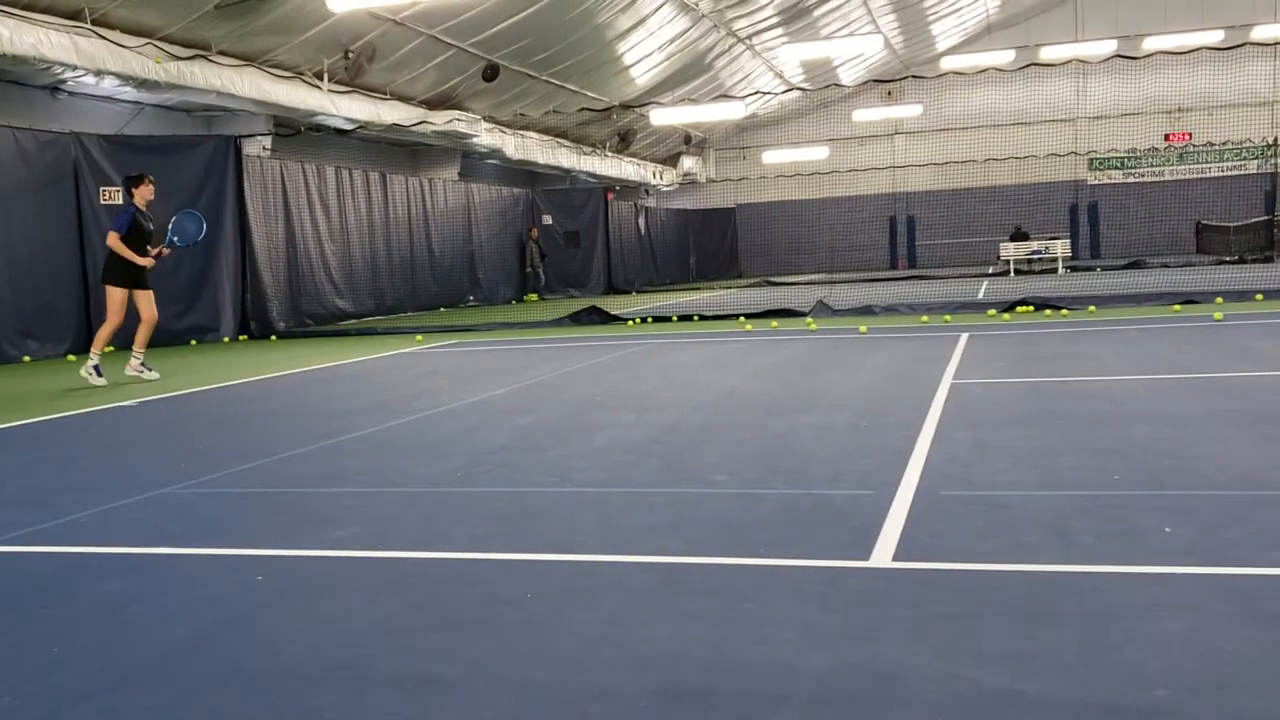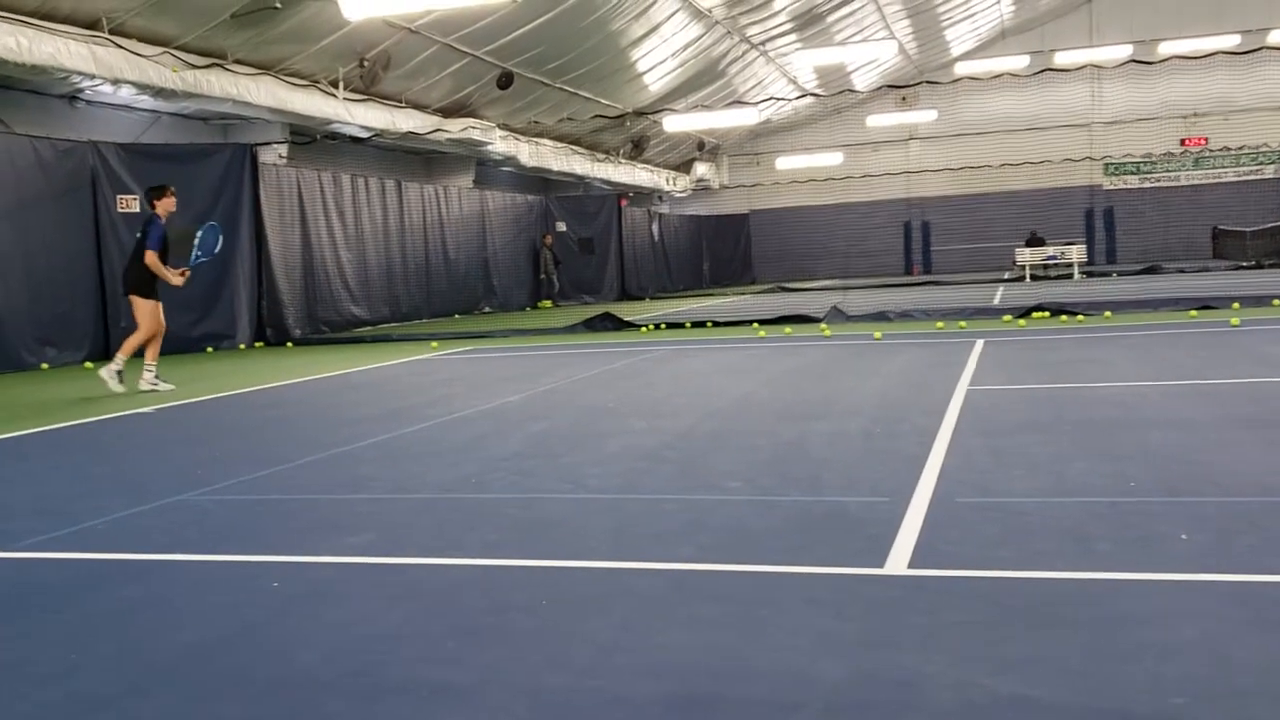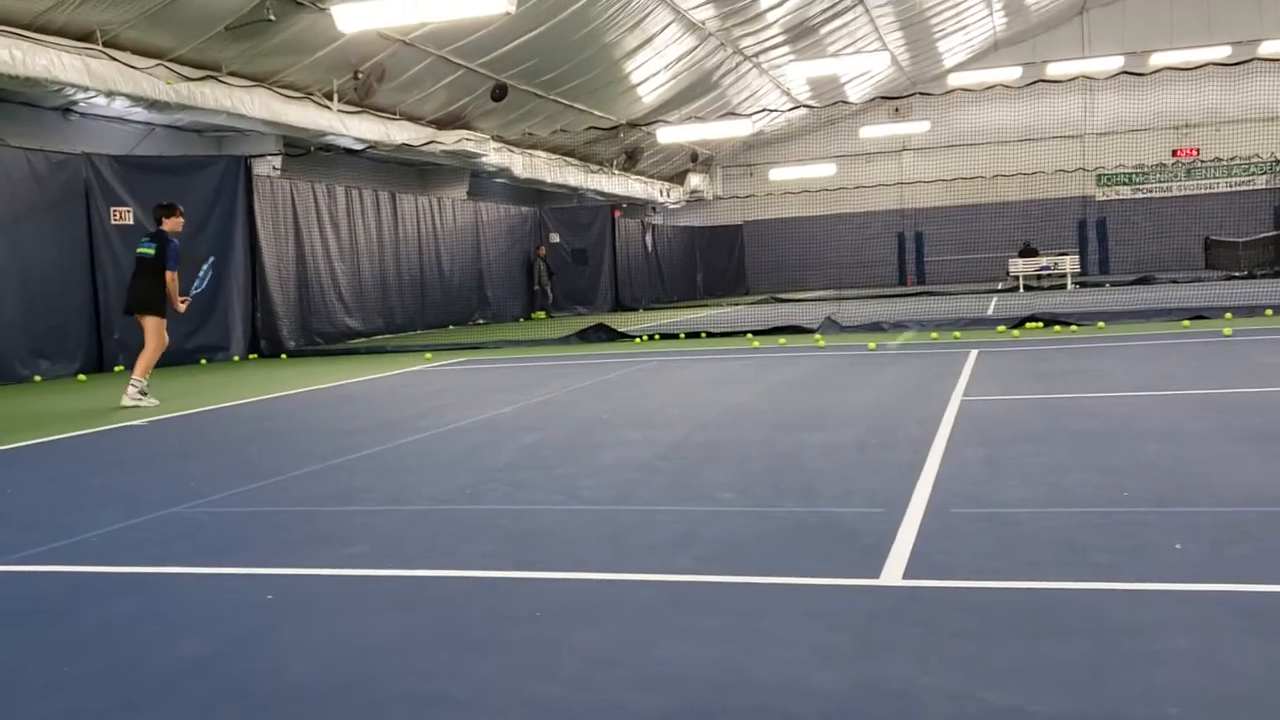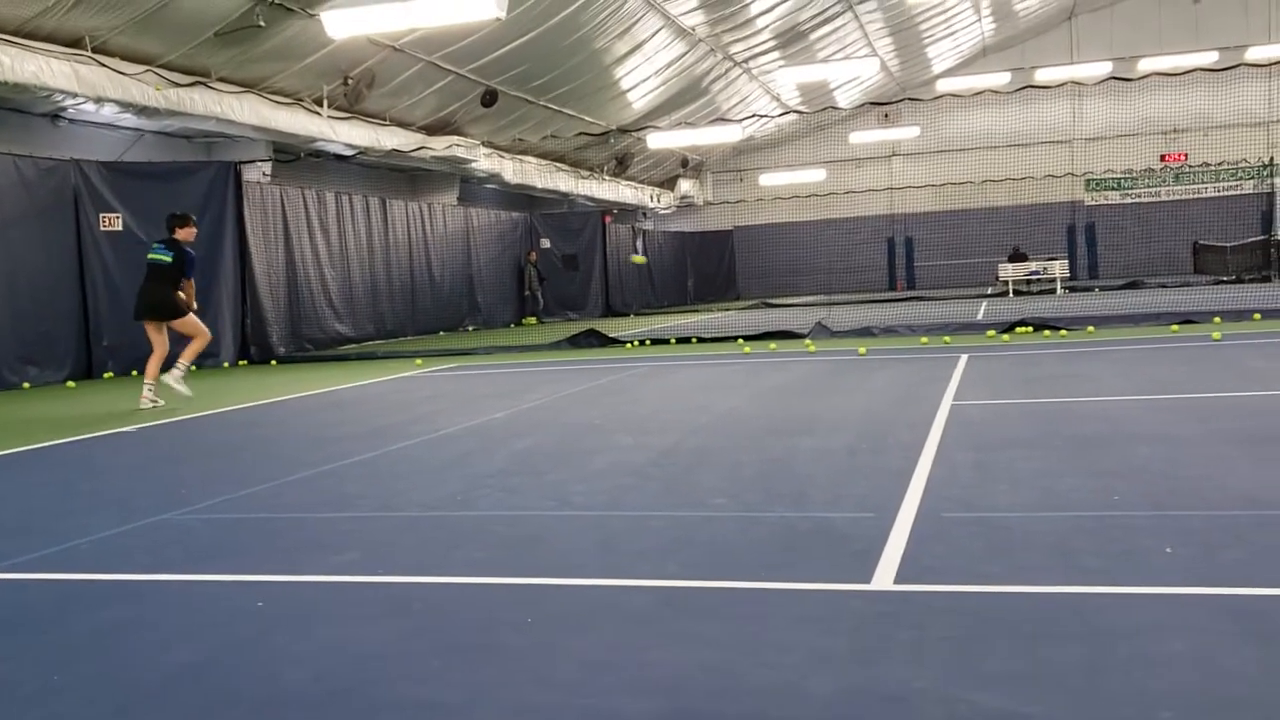
dt=0.3s
person 1, frame 1
left shoulder: (146, 215)
right shoulder: (128, 212)
right elbow: (111, 241)
left wrist: (154, 252)
right wrist: (139, 259)
left hip: (137, 273)
right hip: (119, 271)
left knee: (150, 316)
right knee: (115, 318)
left ankle: (135, 363)
right ankle: (90, 364)
person 1, frame 2
left shoulder: (158, 225)
right shoulder: (156, 225)
right elbow: (150, 259)
left wrist: (174, 272)
right wrist: (170, 279)
left hip: (146, 282)
right hip: (139, 280)
left knee: (159, 328)
right knee: (148, 329)
left ankle: (148, 377)
right ankle: (113, 368)
person 1, frame 3
left shoulder: (146, 241)
right shoulder: (170, 243)
right elbow: (170, 278)
left wrist: (173, 299)
right wrist: (176, 303)
left hip: (135, 295)
right hip: (151, 297)
left knee: (161, 341)
right knee: (154, 346)
left ankle: (139, 385)
right ankle: (131, 391)
person 1, frame 4
left shoulder: (155, 247)
right shoulder: (186, 254)
right elbow: (188, 285)
left wrist: (181, 297)
right wrist: (191, 305)
left hip: (144, 300)
right hip: (165, 301)
left knee: (160, 349)
right knee: (204, 336)
left ankle: (147, 394)
right ankle: (175, 374)
